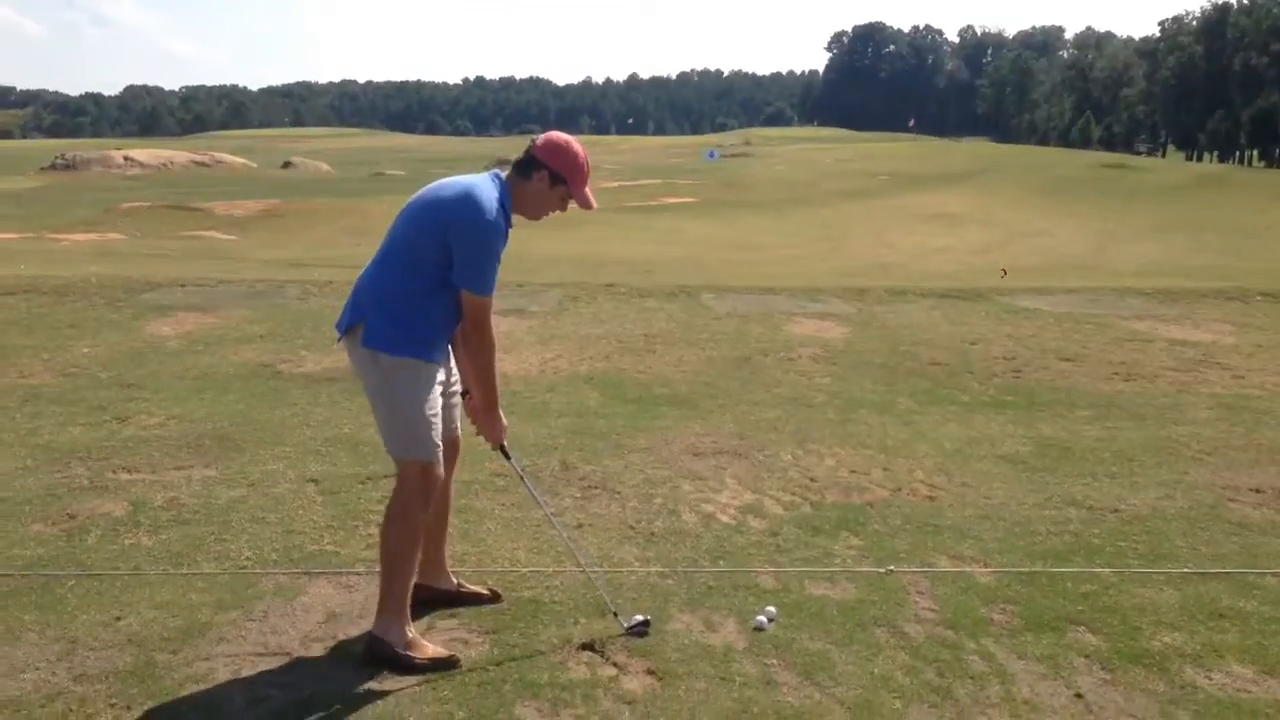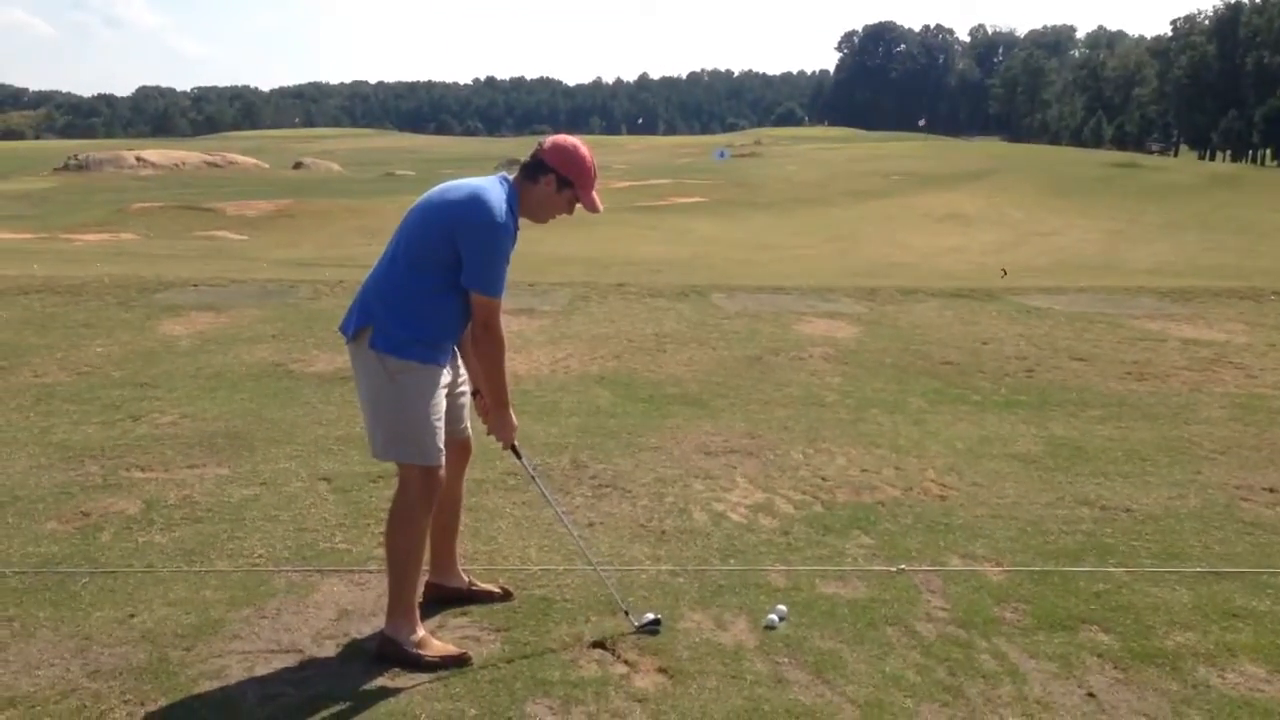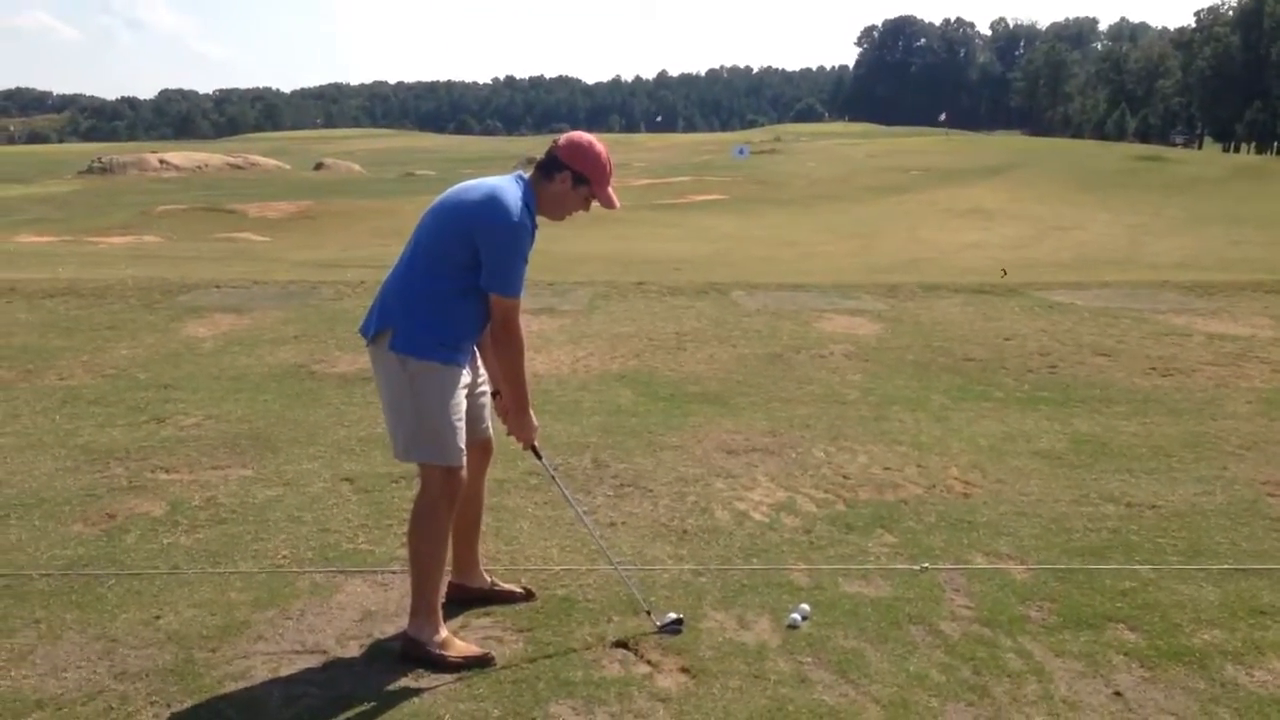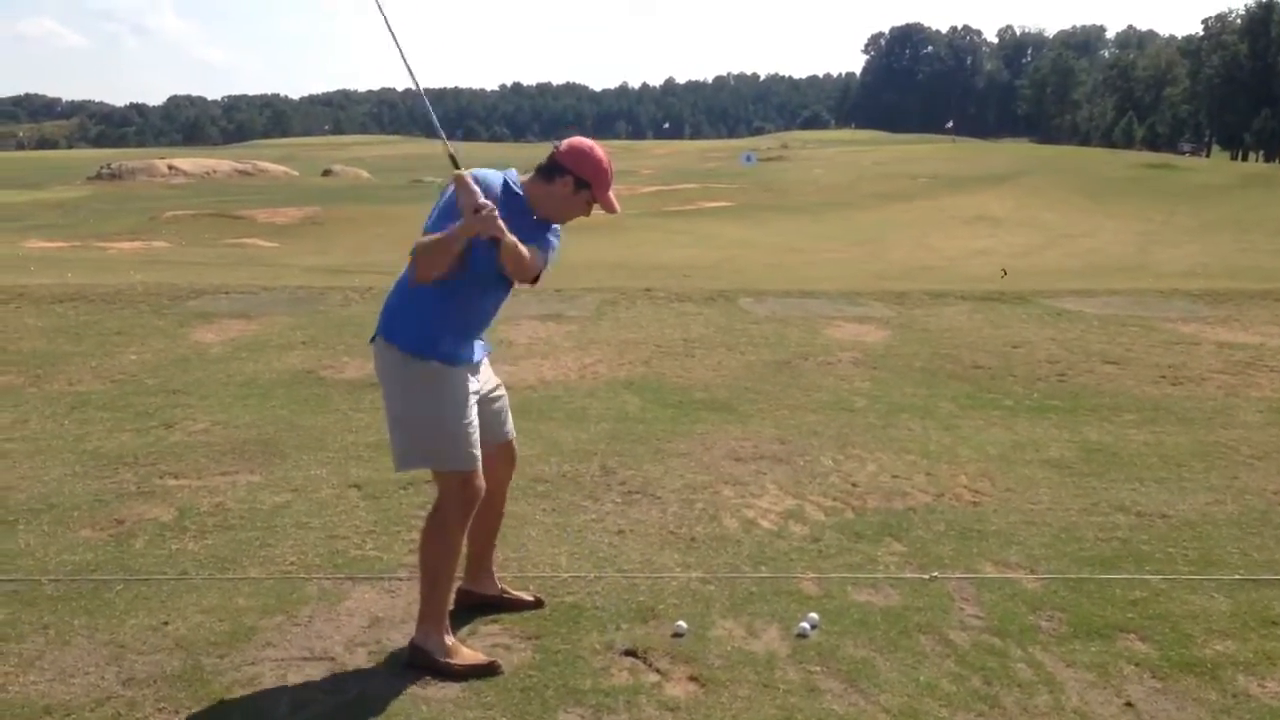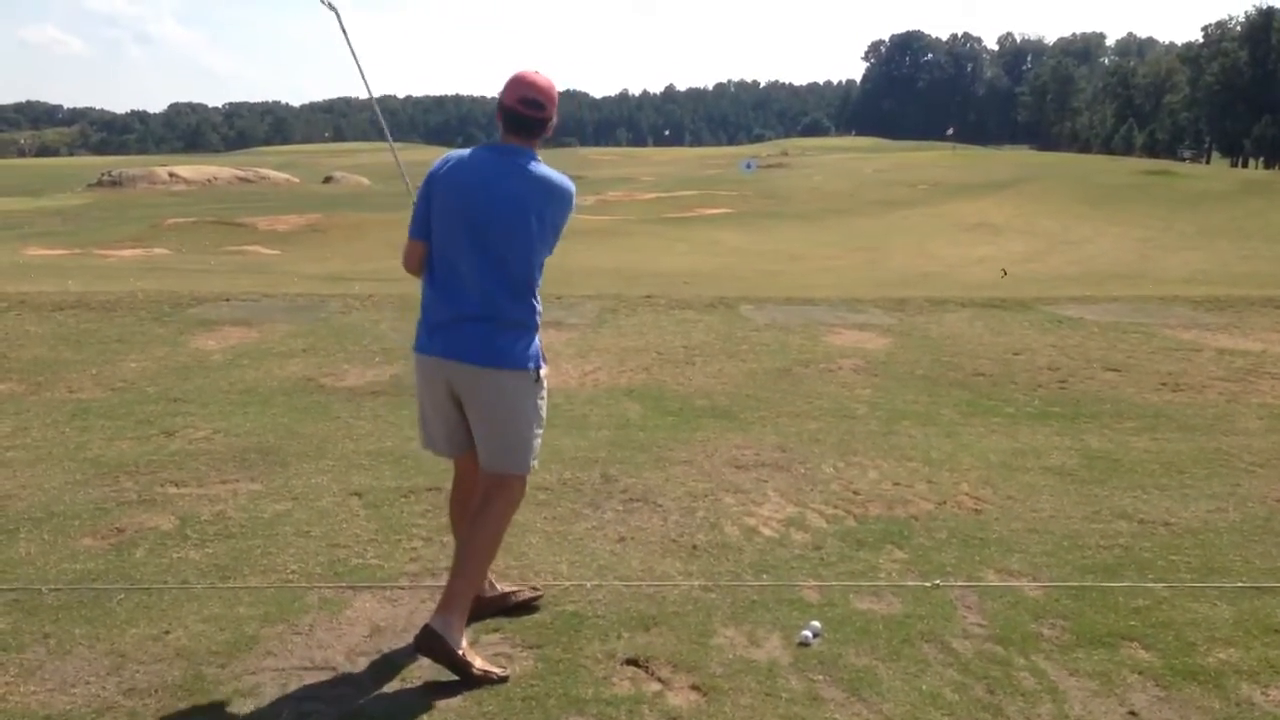
dt=1s
person 1, frame 1
left shoulder: (478, 197)
right shoulder: (482, 214)
left elbow: (458, 312)
right elbow: (477, 324)
left wrist: (472, 390)
right wrist: (490, 407)
left hip: (420, 338)
right hip: (391, 342)
left knee: (443, 454)
right knee: (421, 473)
left ankle: (432, 578)
right ankle: (389, 629)
person 1, frame 2
left shoulder: (485, 200)
right shoulder: (491, 216)
left elbow: (464, 313)
right elbow: (487, 327)
left wrist: (481, 390)
right wrist: (501, 408)
left hip: (428, 341)
right hip: (396, 345)
left knee: (455, 452)
right knee: (423, 476)
left ankle: (445, 576)
right ankle: (401, 627)
person 1, frame 3
left shoulder: (504, 199)
right shoulder: (509, 217)
left elbow: (485, 315)
right elbow: (506, 328)
left wrist: (500, 388)
right wrist: (521, 409)
left hip: (447, 343)
right hip: (414, 346)
left knee: (476, 454)
right knee: (444, 478)
left ankle: (467, 577)
right ankle: (423, 629)
person 1, frame 4
left shoulder: (543, 232)
right shoulder: (480, 190)
left elbow: (522, 272)
right elbow: (422, 268)
left wrist: (497, 229)
right wrist: (469, 227)
left hip: (461, 354)
right hip: (419, 353)
left knee: (500, 461)
right knee: (463, 485)
left ankle: (478, 582)
right ankle: (430, 637)
person 1, frame 5
left shoulder: (445, 171)
right shoulder: (558, 191)
left elbow: (413, 263)
left hip: (437, 349)
right hip: (506, 356)
left knee: (471, 472)
right knee: (504, 485)
left ankle: (478, 587)
right ankle: (447, 624)
